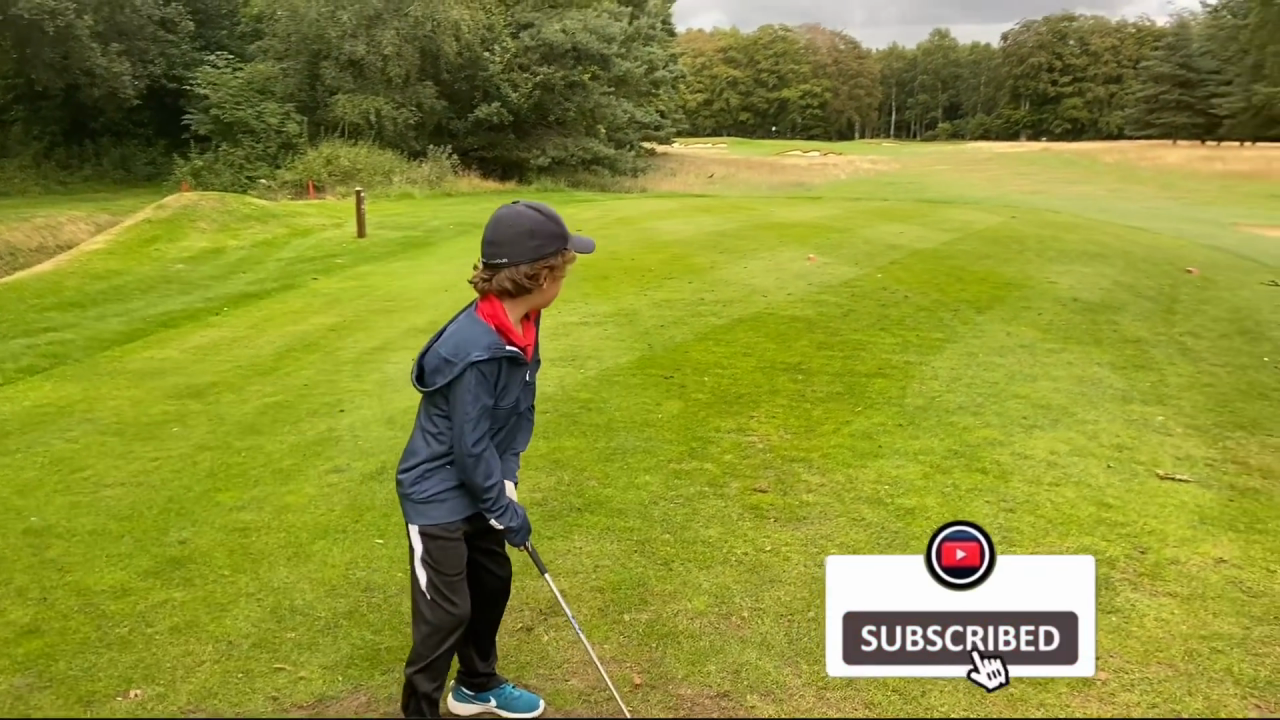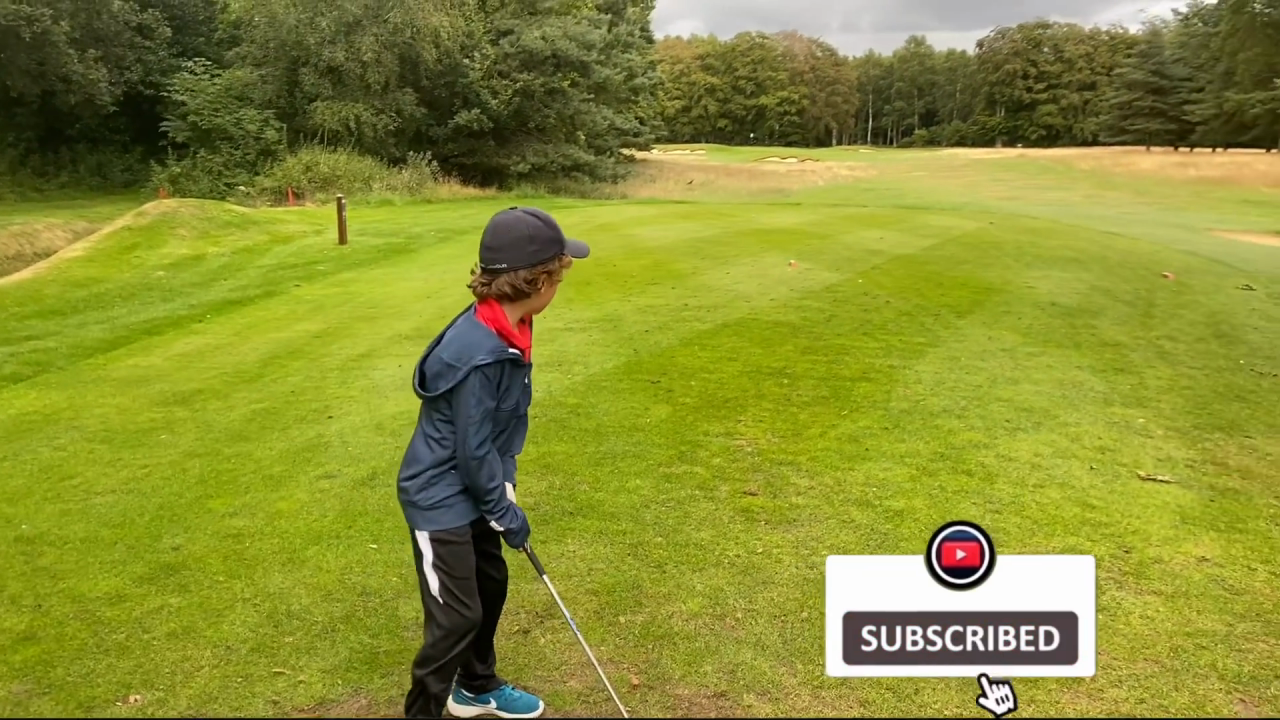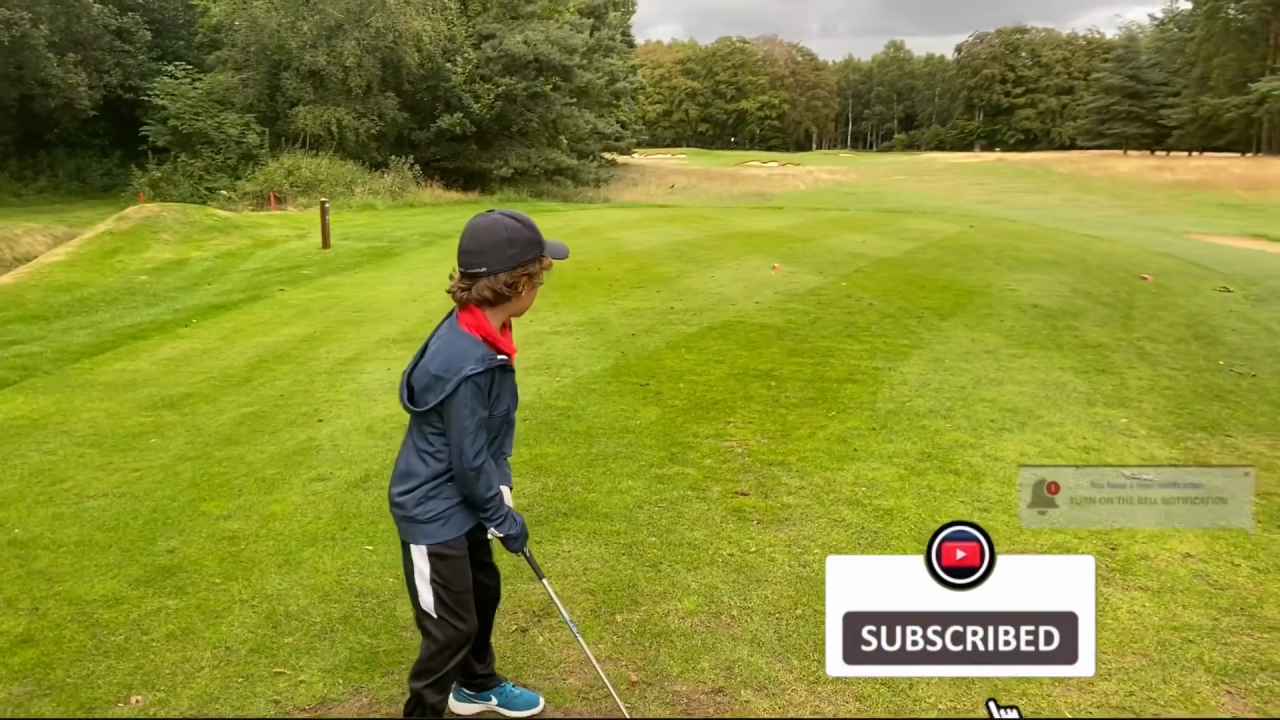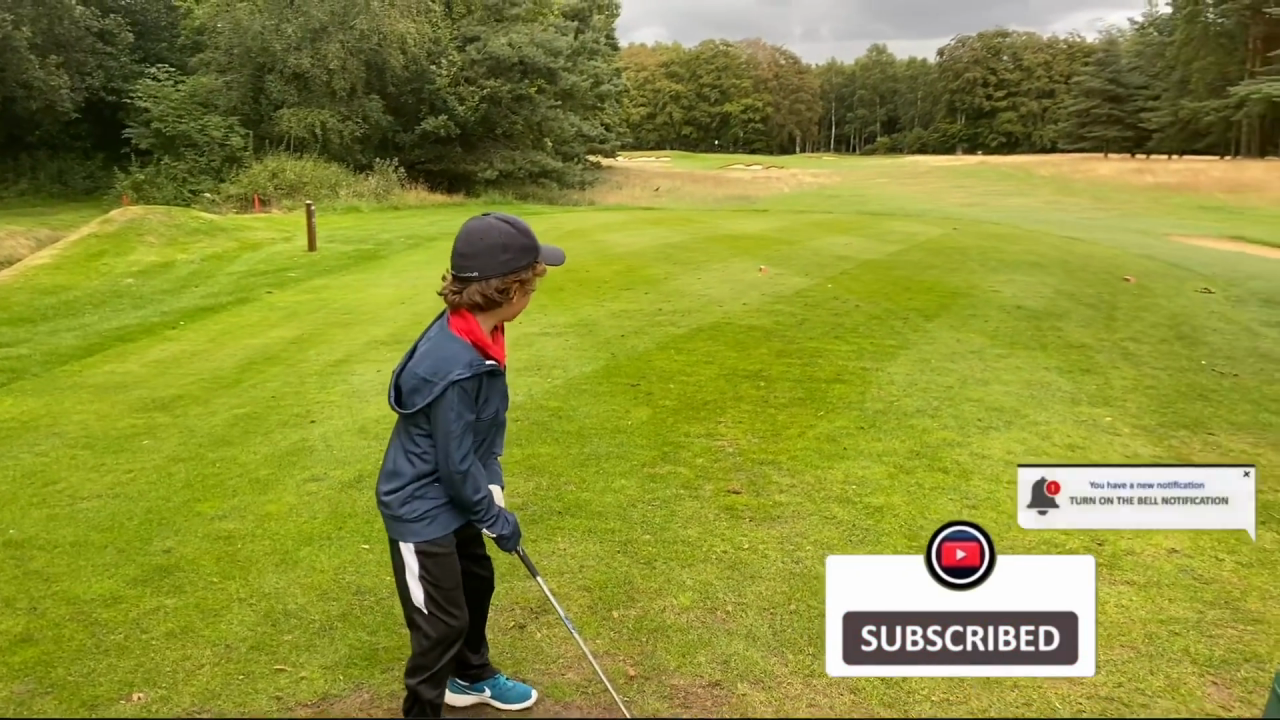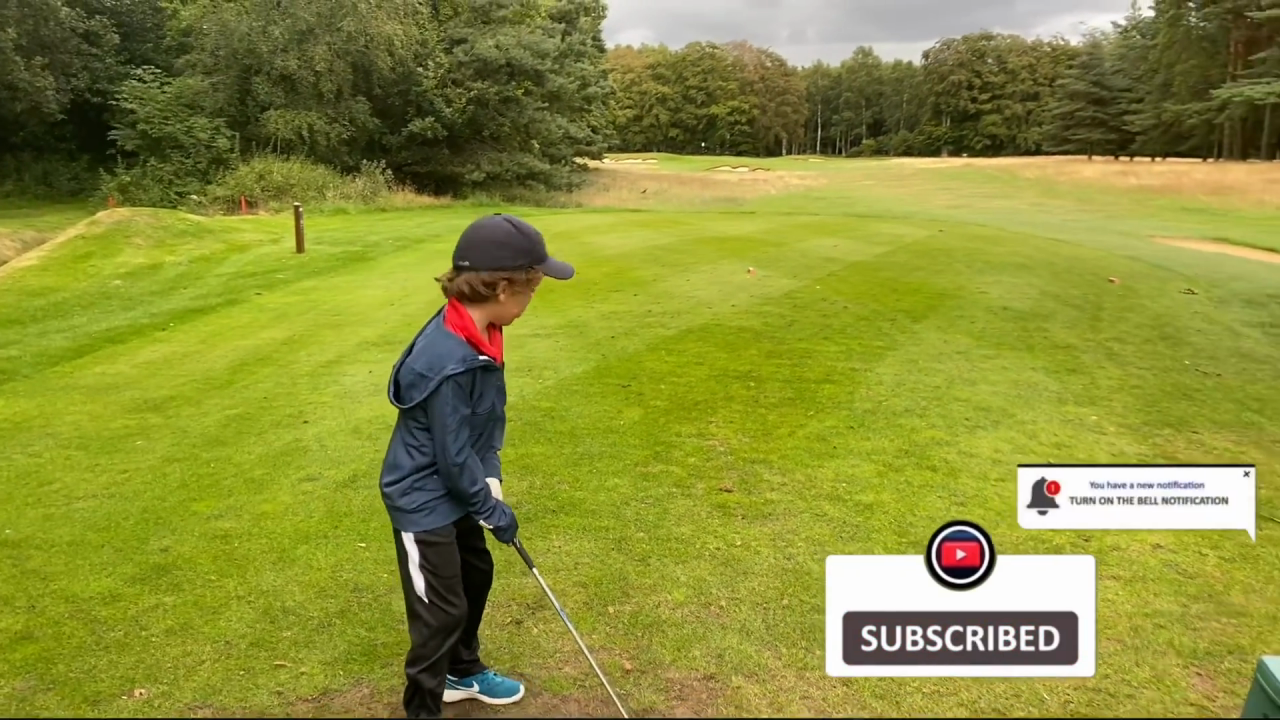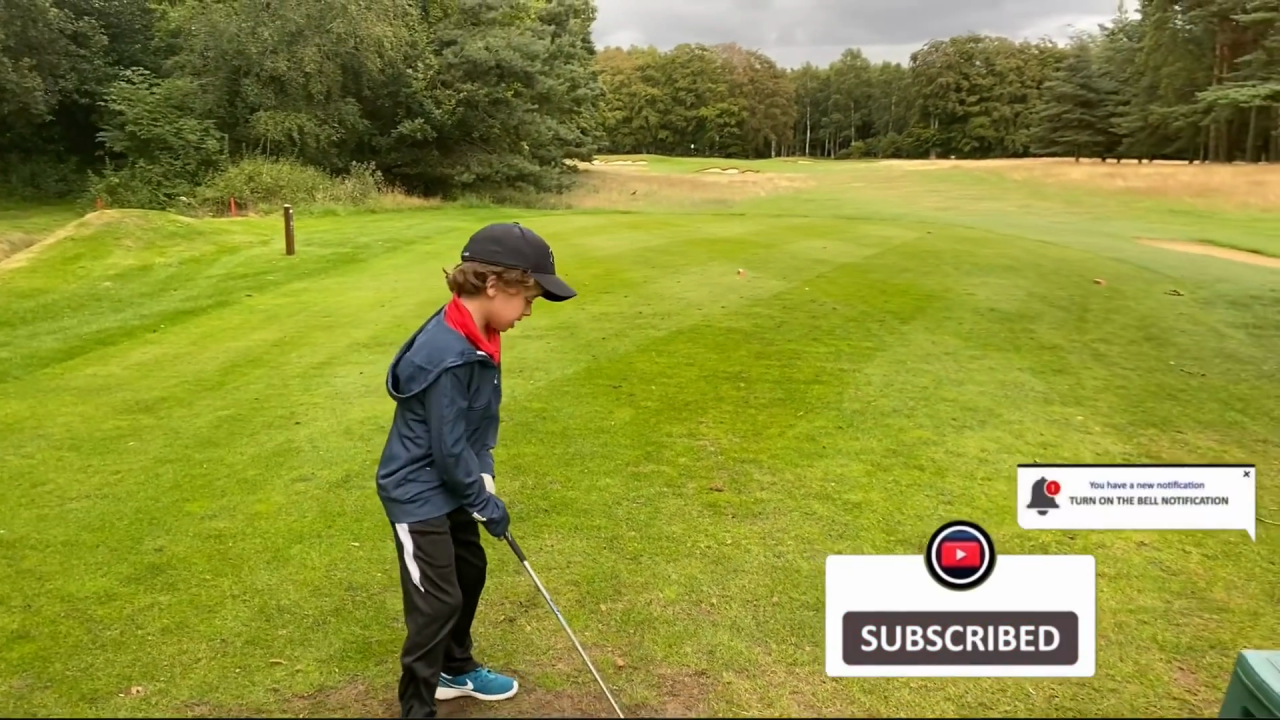
dt=0.2s
person 1, frame 1
left shoulder: (522, 325)
right shoulder: (472, 351)
left elbow: (520, 411)
right elbow: (470, 446)
left wrist: (508, 481)
right wrist: (504, 509)
left hip: (479, 486)
right hip: (439, 493)
left knee: (493, 582)
right knee: (447, 612)
person 1, frame 2
left shoulder: (512, 328)
right shoulder: (475, 354)
left elbow: (513, 417)
right elbow: (473, 450)
left wrist: (506, 484)
right wrist: (505, 512)
left hip: (475, 489)
right hip: (441, 497)
left knee: (491, 585)
right knee: (457, 615)
person 1, frame 3
left shoulder: (487, 334)
right shoulder: (464, 364)
left elbow: (496, 429)
right elbow: (469, 459)
left wrist: (502, 490)
right wrist: (503, 518)
left hip: (462, 501)
right hip: (433, 510)
left knee: (483, 590)
right knee: (451, 625)
person 1, frame 4
left shoulder: (478, 336)
right shoulder: (453, 369)
left elbow: (487, 428)
right elbow: (456, 463)
left wrist: (493, 489)
right wrist: (494, 518)
left hip: (451, 499)
right hip: (421, 509)
left knee: (476, 581)
right knee: (443, 621)
left ankle: (472, 676)
person 1, frame 5
left shoulder: (478, 333)
right shoulder: (448, 364)
left elbow: (489, 420)
right elbow: (453, 455)
left wrist: (492, 481)
right wrist: (491, 510)
left hip: (455, 490)
right hip: (423, 500)
left knee: (475, 576)
right knee: (442, 611)
left ankle: (463, 672)
person 1, frame 6
left shoulder: (478, 333)
right shoulder: (445, 356)
left elbow: (482, 421)
right elbow: (448, 447)
left wrist: (485, 480)
right wrist: (485, 504)
left hip: (451, 484)
right hip: (419, 491)
left knee: (469, 572)
right knee: (437, 602)
left ankle: (456, 669)
